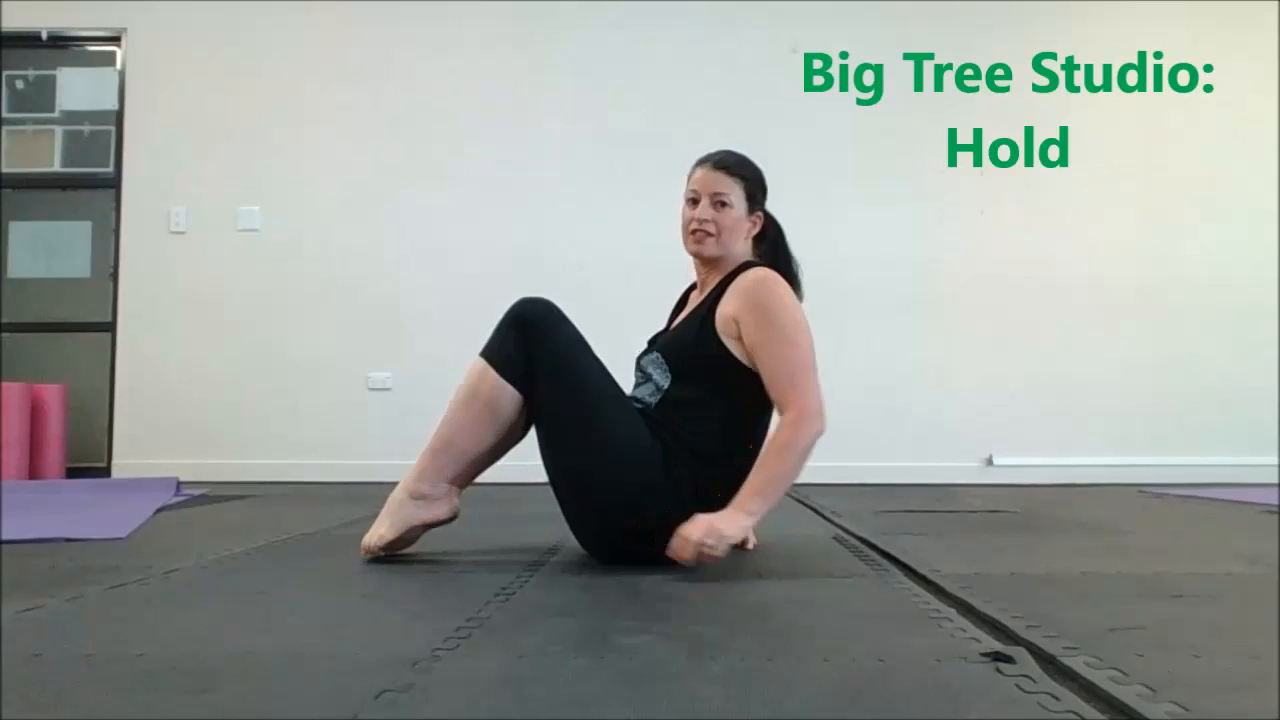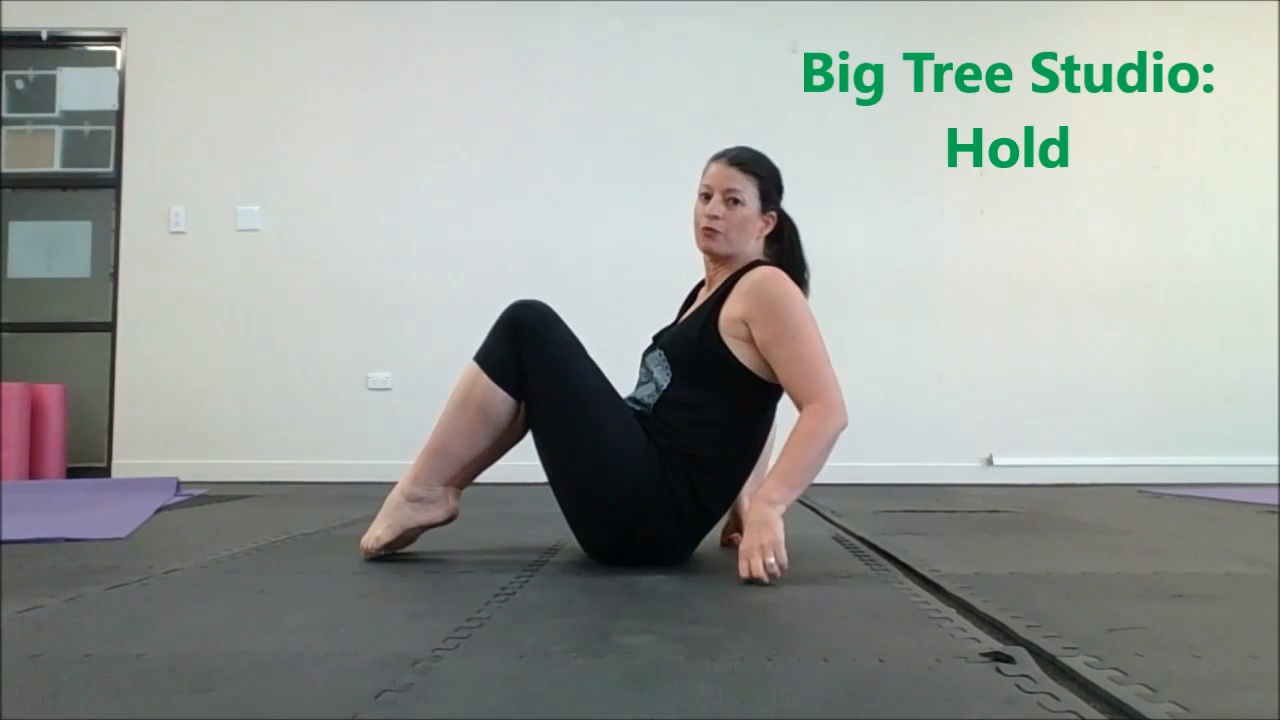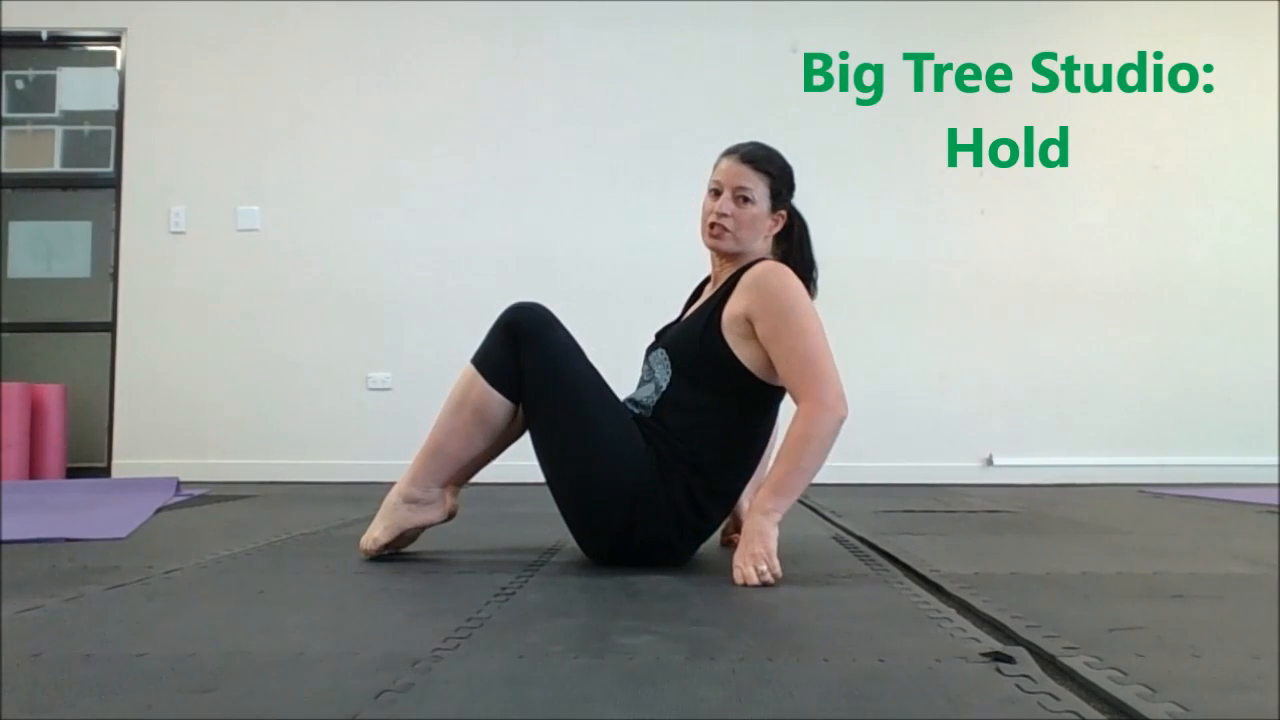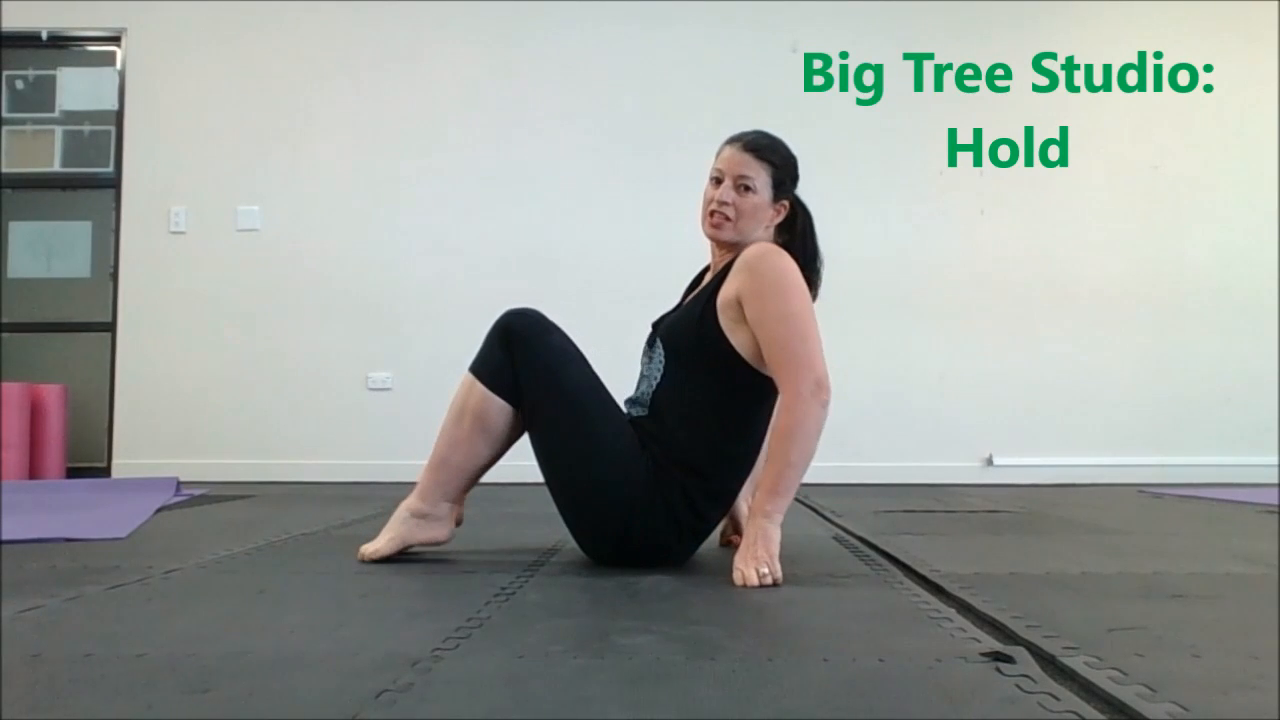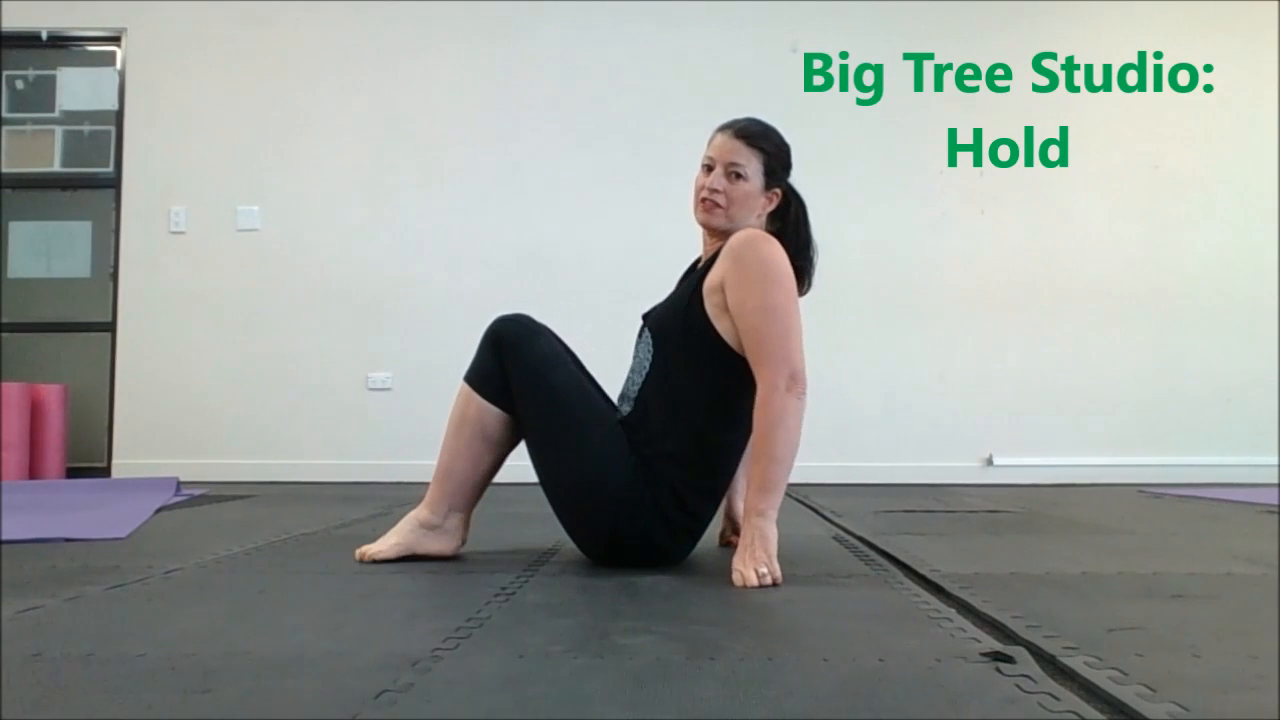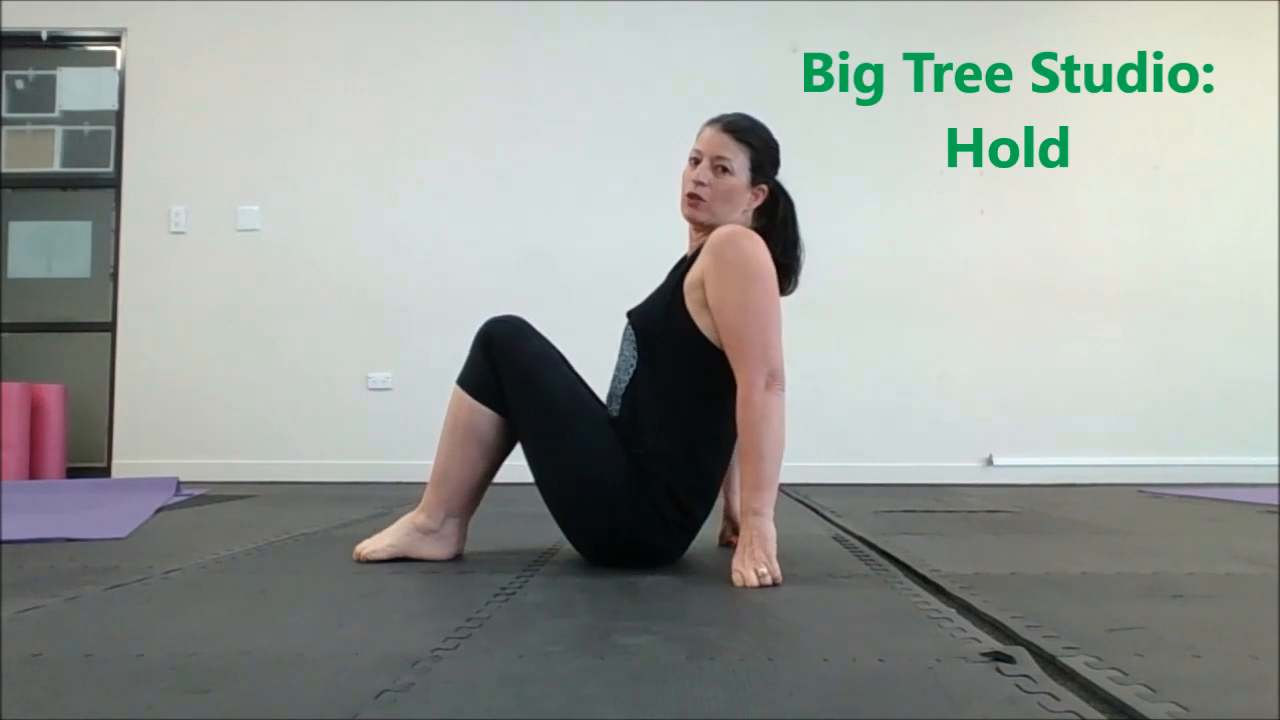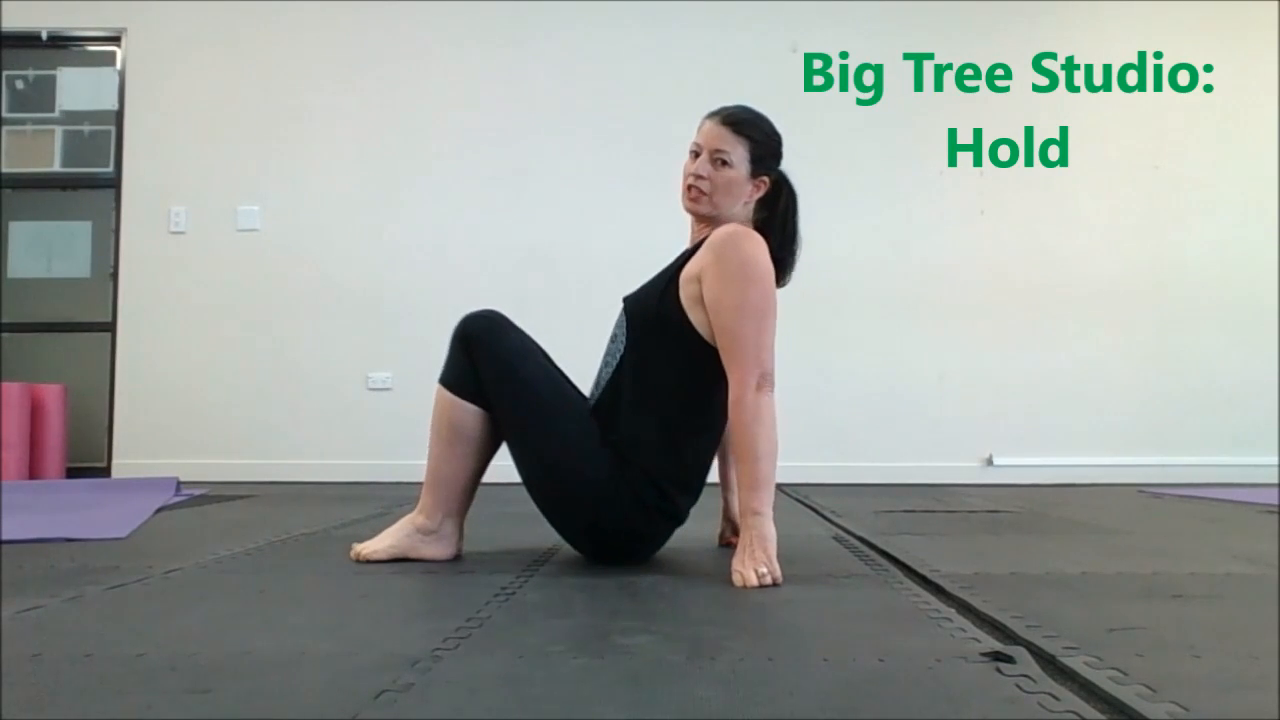
dt=0.2s
person 1, frame 1
left shoulder: (760, 291)
right shoulder: (696, 298)
left elbow: (804, 417)
left wrist: (737, 514)
right wrist: (740, 505)
left hip: (650, 508)
right hip: (639, 506)
left knee: (532, 324)
left ankle: (425, 491)
right ankle: (438, 487)
person 1, frame 2
left shoulder: (766, 290)
right shoulder: (708, 293)
left elbow: (827, 410)
right elbow: (739, 405)
left wrist: (767, 509)
right wrist: (742, 505)
left hip: (648, 512)
right hip: (639, 505)
left knee: (527, 327)
left ankle: (422, 493)
right ankle: (437, 490)
person 1, frame 3
left shoulder: (769, 285)
right shoulder: (714, 290)
left elbow: (825, 405)
right elbow: (741, 402)
left wrist: (763, 518)
right wrist: (739, 503)
left hip: (646, 515)
right hip: (640, 505)
left knee: (525, 330)
right knee: (533, 369)
left ankle: (420, 494)
right ankle: (434, 489)
person 1, frame 4
left shoulder: (766, 268)
right shoulder: (716, 277)
left elbow: (809, 392)
right elbow: (740, 396)
left wrist: (765, 522)
right wrist: (737, 503)
left hip: (646, 516)
right hip: (645, 509)
left knee: (522, 336)
right knee: (530, 355)
left ankle: (429, 509)
right ankle: (436, 501)
person 1, frame 5
left shoulder: (754, 253)
right shoulder: (711, 266)
left elbow: (785, 385)
right elbow: (727, 391)
left wrist: (761, 523)
right wrist: (735, 504)
left hip: (644, 516)
right hip: (642, 507)
left knee: (513, 343)
right knee: (520, 343)
left ankle: (438, 521)
right ankle: (444, 517)
person 1, frame 6
left shoulder: (736, 249)
right shoulder: (702, 259)
left elbow: (763, 385)
right elbow: (718, 395)
left wrist: (758, 524)
right wrist: (733, 506)
left hip: (639, 514)
right hip: (638, 505)
left knee: (504, 343)
right knee: (508, 347)
left ankle: (435, 526)
right ankle: (442, 521)
person 1, frame 7
left shoulder: (736, 249)
right shoulder: (706, 254)
left elbow: (753, 386)
right elbow: (715, 390)
left wrist: (758, 525)
right wrist: (733, 508)
left hip: (619, 506)
right hip: (624, 497)
left knee: (482, 336)
right knee: (491, 342)
left ankle: (434, 528)
right ankle: (438, 522)
